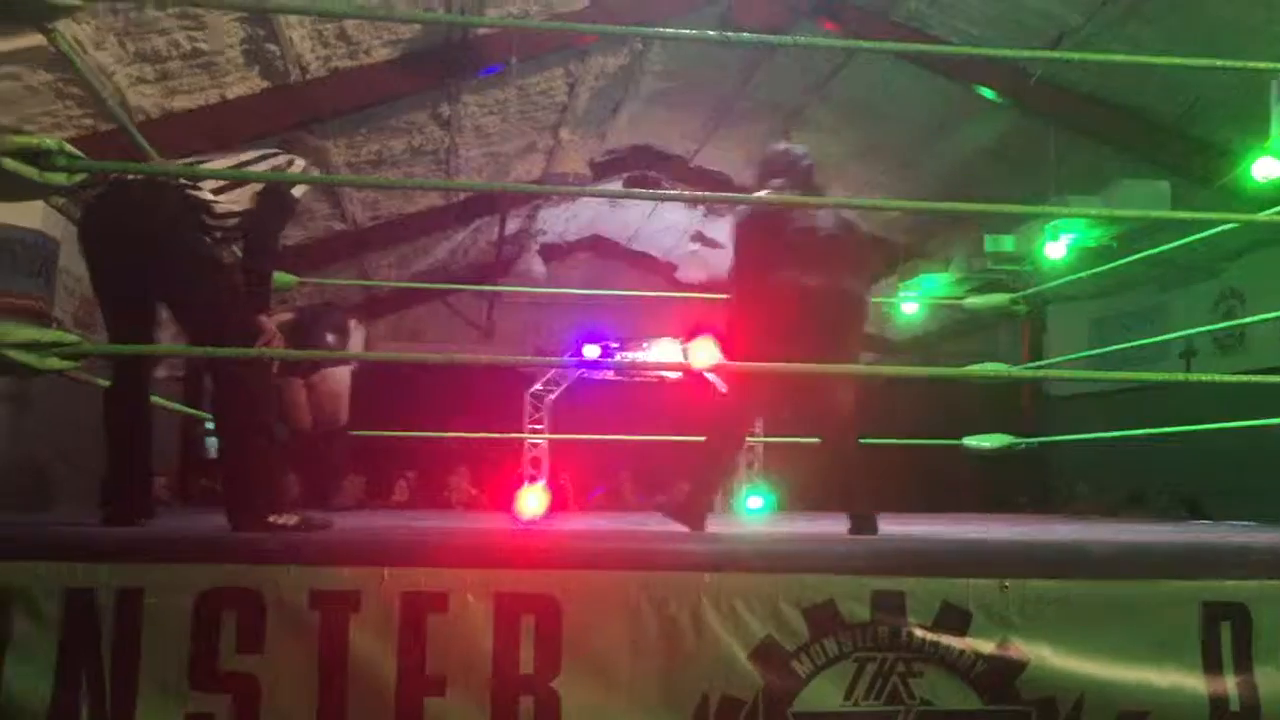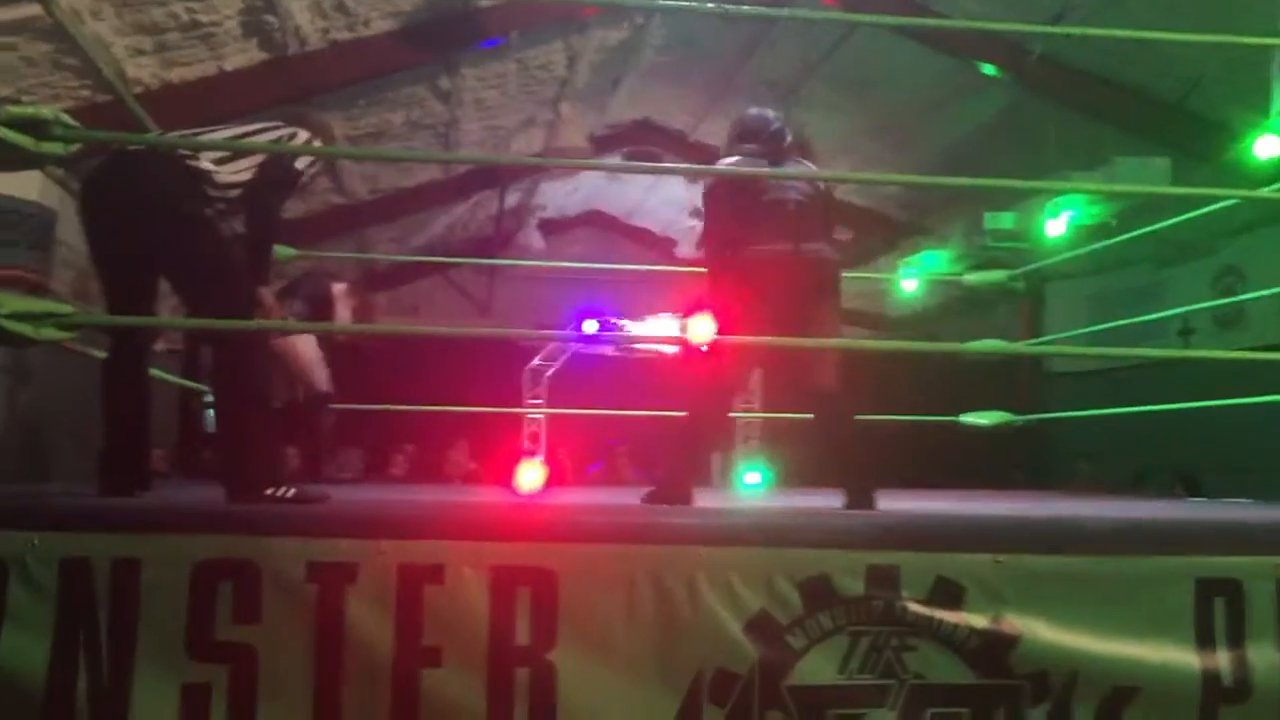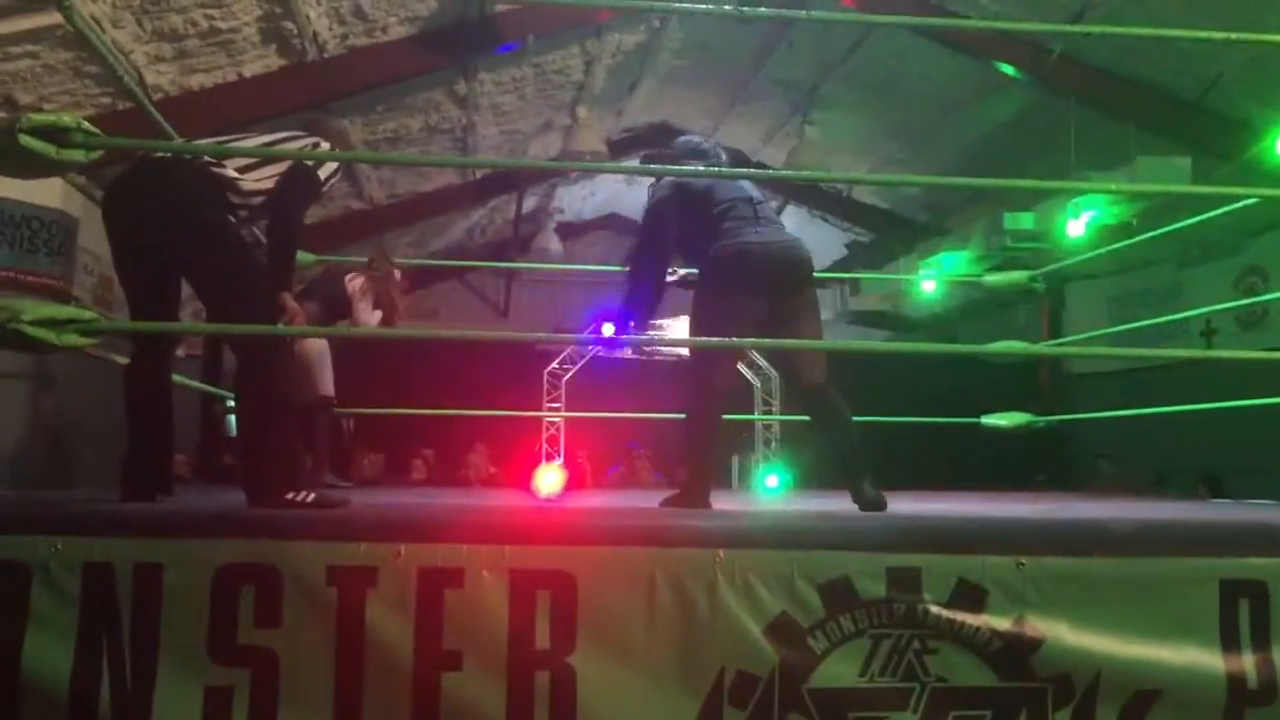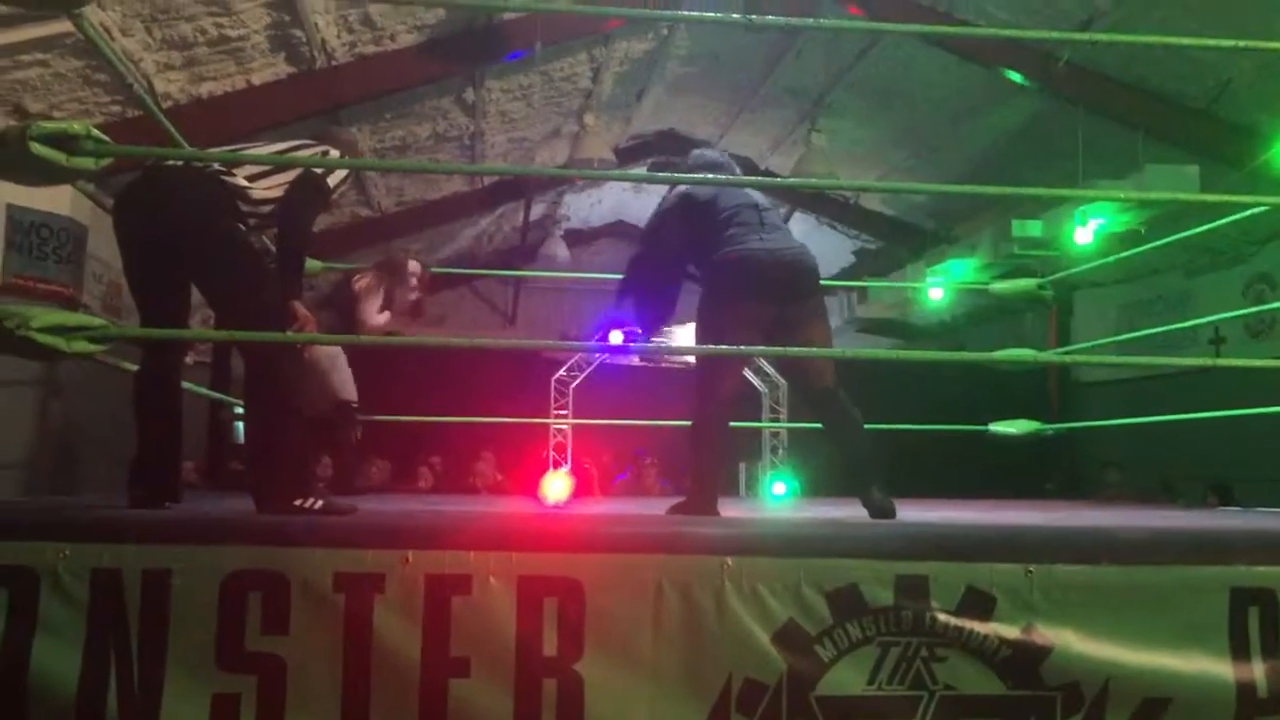
dt=0.4s
person 1, frame 1
left shoulder: (247, 164)
right shoulder: (301, 169)
right elbow: (262, 227)
right wrist: (258, 310)
left hip: (104, 210)
right hip: (167, 219)
left knee: (131, 361)
right knee: (241, 357)
left ankle: (123, 503)
right ankle: (258, 508)
person 1, frame 2
left shoulder: (250, 135)
right shoulder: (305, 141)
right elbow: (265, 199)
right wrist: (258, 283)
left hip: (105, 182)
right hip: (167, 189)
left knee: (130, 333)
right knee: (239, 331)
left ankle: (121, 476)
right ankle: (255, 481)
person 1, frame 3
left shoulder: (269, 146)
right shoulder: (326, 152)
right elbow: (287, 206)
right wrist: (281, 290)
left hip: (128, 189)
right hip: (189, 197)
left knee: (152, 340)
right knee: (262, 337)
left ankle: (143, 481)
right ankle: (276, 485)
person 1, frame 4
left shoulder: (280, 155)
right shoulder: (336, 161)
right elbow: (296, 213)
right wrist: (291, 296)
left hip: (138, 197)
right hip: (200, 206)
left knee: (162, 347)
right knee: (271, 343)
left ankle: (151, 487)
right ankle: (285, 491)
person 2, frame 1
left shoulder: (761, 205)
right shoulder: (839, 213)
left elbow: (745, 273)
right elbow: (864, 267)
left wrist: (736, 327)
left hip: (784, 308)
right hip: (842, 310)
left knee: (736, 412)
right knee: (838, 420)
left ankle: (697, 503)
right ankle: (860, 515)
person 2, frame 2
left shoulder: (729, 172)
right shoulder: (808, 173)
left elbow: (718, 241)
right elbow: (825, 230)
left wrist: (721, 293)
left hip: (760, 280)
right hip: (817, 276)
left knee: (715, 386)
right knee: (826, 391)
left ankle: (679, 485)
right ankle: (859, 489)
person 2, frame 3
left shoulder: (675, 186)
right shoulder: (743, 184)
left elbow: (653, 252)
left wrist: (635, 309)
right wrist: (692, 277)
left hip: (739, 270)
right hip: (793, 263)
left knee: (708, 387)
right knee: (814, 384)
left ankle: (697, 489)
right ankle: (863, 483)
person 2, frame 4
left shoulder: (684, 196)
right shoulder: (756, 197)
left elbow: (651, 260)
left wrist: (650, 310)
right wrist: (700, 273)
left hip: (740, 276)
right hip: (798, 271)
left knee: (714, 395)
right knee: (824, 391)
left ankle: (702, 498)
right ankle: (873, 491)
person 3, frame 1
left shoulder: (303, 315)
right shoulder: (352, 323)
left elbow: (274, 322)
right elbow: (351, 359)
left hip: (292, 358)
left knee: (302, 431)
right knee: (334, 429)
left ankle: (311, 493)
right ankle: (329, 494)
person 3, frame 2
left shoulder: (317, 283)
right shoulder: (344, 291)
right elbow: (339, 332)
left knee: (287, 401)
right knee: (318, 392)
right ankle: (316, 467)
person 3, frame 3
left shoulder: (348, 279)
right shoulder: (363, 283)
right elbow: (363, 326)
right wrist: (382, 310)
right hip: (307, 327)
left knee: (305, 400)
right knee: (322, 398)
right ankle: (320, 471)
person 3, frame 4
left shoulder: (383, 288)
right shoulder: (375, 282)
left elbow: (374, 328)
right elbow: (367, 325)
left wrist: (398, 318)
right wrist: (396, 311)
left knee: (325, 411)
right knee: (347, 403)
right ankle: (346, 477)
